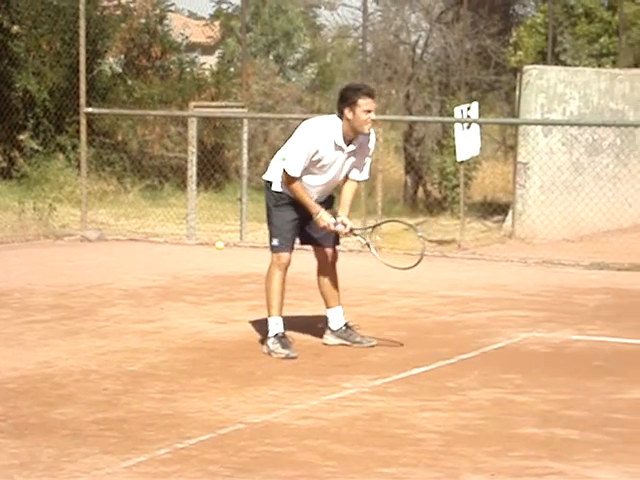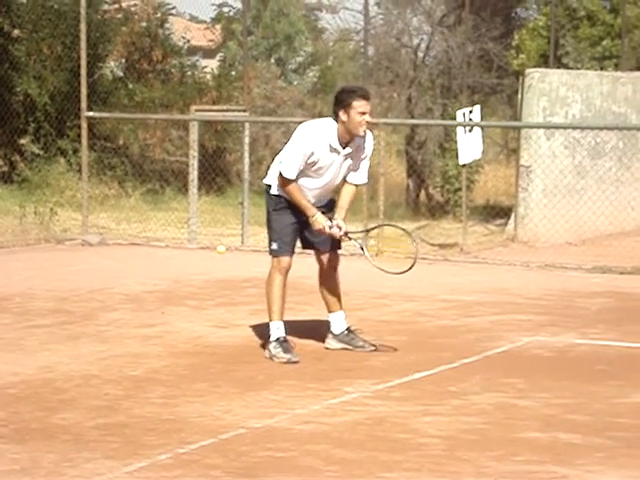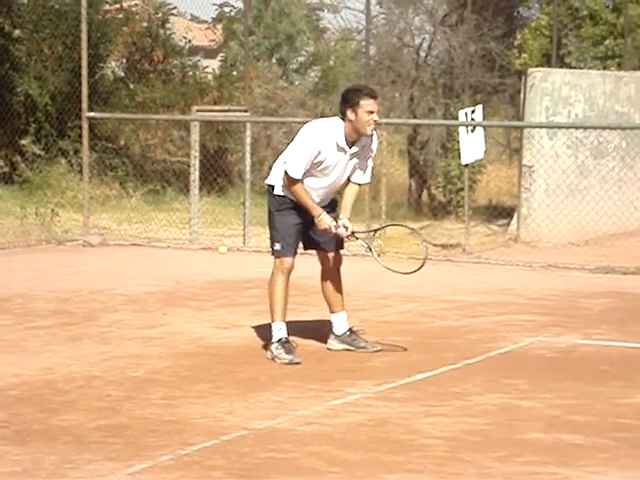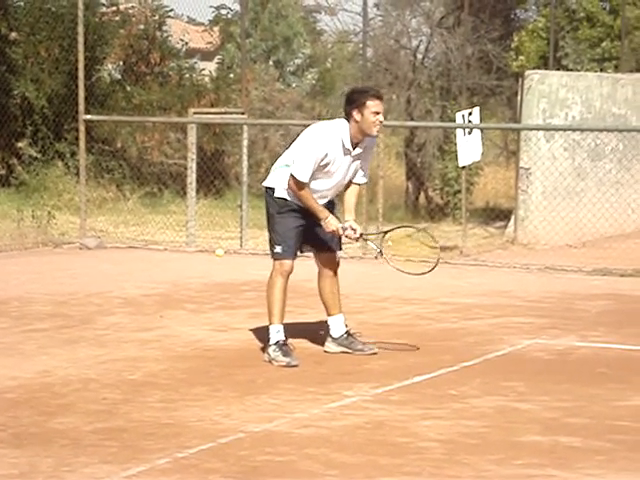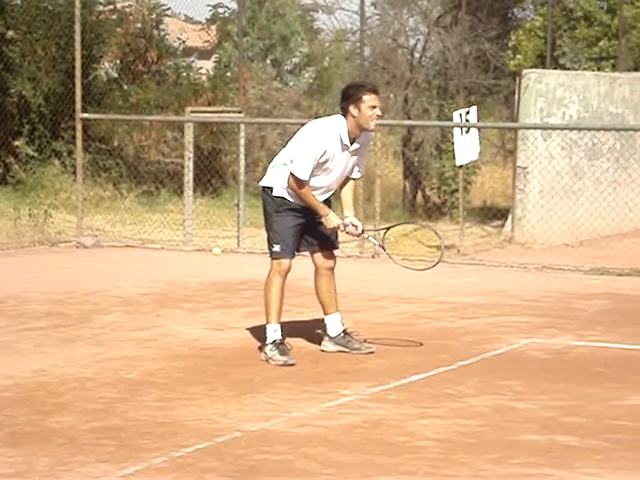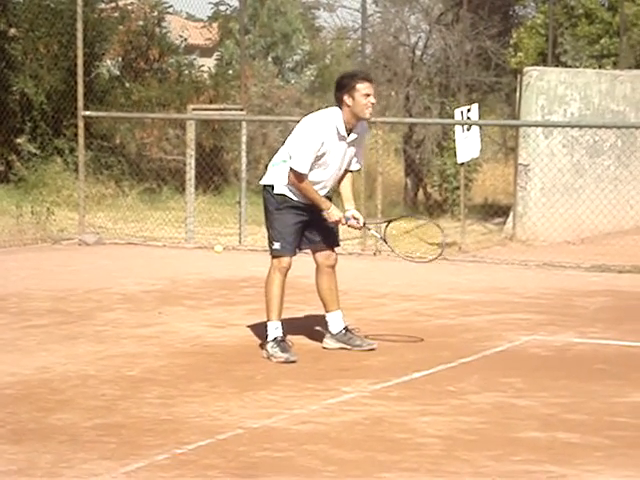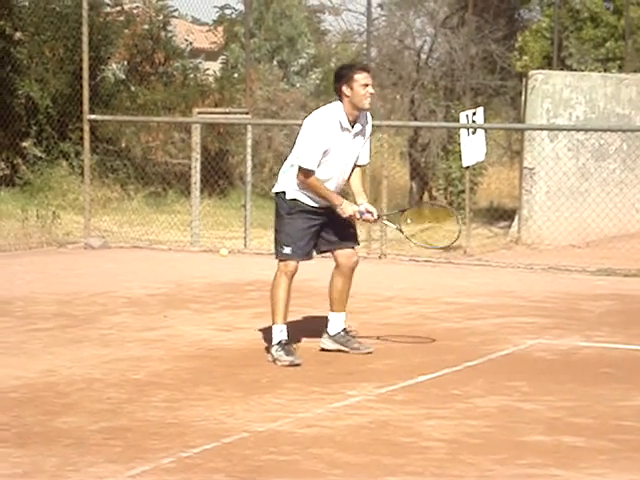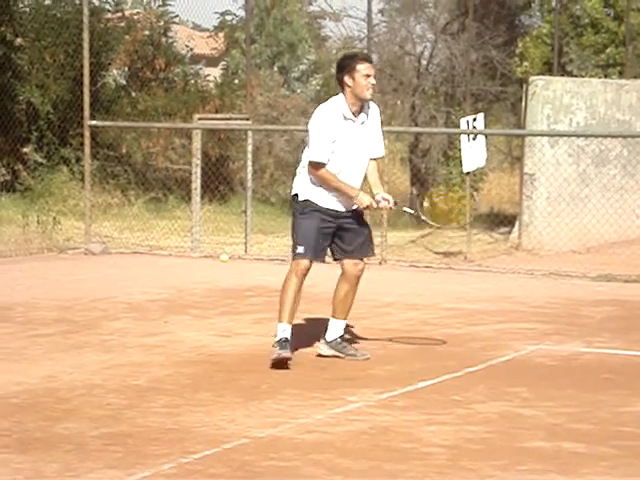
dt=0.2s
person 1, frame 1
left shoulder: (367, 139)
right shoulder: (314, 132)
left elbow: (353, 178)
right elbow: (289, 178)
left wrist: (343, 214)
right wrist: (317, 212)
left hip: (320, 195)
right hip: (283, 190)
left knee: (329, 256)
right knee: (281, 257)
left ankle: (336, 327)
right ankle: (274, 334)
person 1, frame 2
left shoulder: (365, 142)
right shoulder: (310, 135)
left elbow: (351, 182)
right elbow: (285, 180)
left wrist: (338, 218)
right wrist: (312, 215)
left hip: (321, 199)
right hip: (284, 194)
left knee: (329, 261)
right knee: (282, 262)
left ankle: (338, 331)
right ankle: (276, 338)
person 1, frame 3
left shoulder: (370, 141)
right shoulder: (316, 134)
left elbow: (355, 181)
right elbow: (291, 181)
left wrist: (344, 217)
right wrist: (318, 215)
left hip: (323, 199)
right hip: (286, 194)
left knee: (332, 261)
right knee: (284, 263)
left ankle: (340, 331)
right ankle: (278, 339)
person 1, frame 4
left shoulder: (369, 142)
right shoulder: (321, 137)
left elbow: (354, 182)
right elbow: (296, 185)
left wrist: (349, 218)
right wrist: (325, 217)
left hip: (321, 200)
right hip: (285, 196)
left knee: (330, 263)
right knee: (283, 265)
left ankle: (337, 334)
right ankle: (276, 342)
person 1, frame 5
left shoulder: (364, 137)
right shoulder: (320, 134)
left elbow: (349, 177)
right elbow: (296, 183)
left wrist: (348, 214)
right wrist: (326, 214)
left hip: (317, 198)
right hip: (282, 194)
left knee: (326, 262)
right knee: (281, 264)
left ankle: (334, 333)
right ankle: (272, 341)
person 1, frame 6
left shoulder: (360, 128)
right shoulder: (316, 127)
left elbow: (347, 170)
right elbow: (295, 178)
left wrist: (349, 207)
right wrist: (327, 208)
left hip: (317, 196)
right hip: (284, 192)
left knee: (327, 260)
right knee: (282, 262)
left ankle: (336, 331)
right ankle: (274, 338)
person 1, frame 7
left shoulder: (365, 121)
right shoulder: (320, 123)
left elbow: (356, 165)
right elbow: (304, 175)
left wrist: (361, 201)
right wrist: (340, 203)
left hip: (330, 201)
right hip: (296, 198)
left knee: (347, 259)
right knee: (288, 266)
left ankle: (335, 332)
right ankle: (279, 341)
person 1, frame 8
left shoulder: (372, 113)
right shoulder: (325, 115)
left elbow: (371, 159)
right elbow: (317, 168)
left wrist: (378, 191)
right wrist: (357, 194)
left hip: (347, 206)
right hip: (313, 200)
left knee: (354, 269)
right knee: (301, 266)
left ankle: (333, 339)
right ankle: (282, 339)
